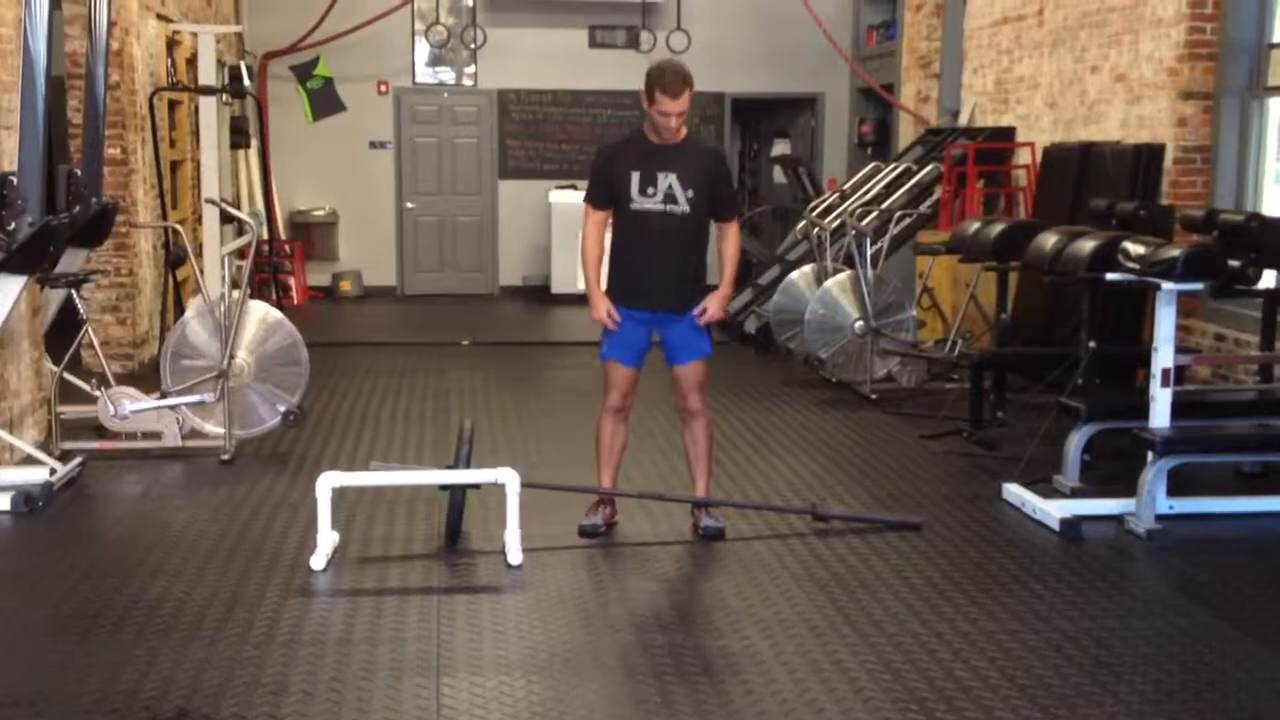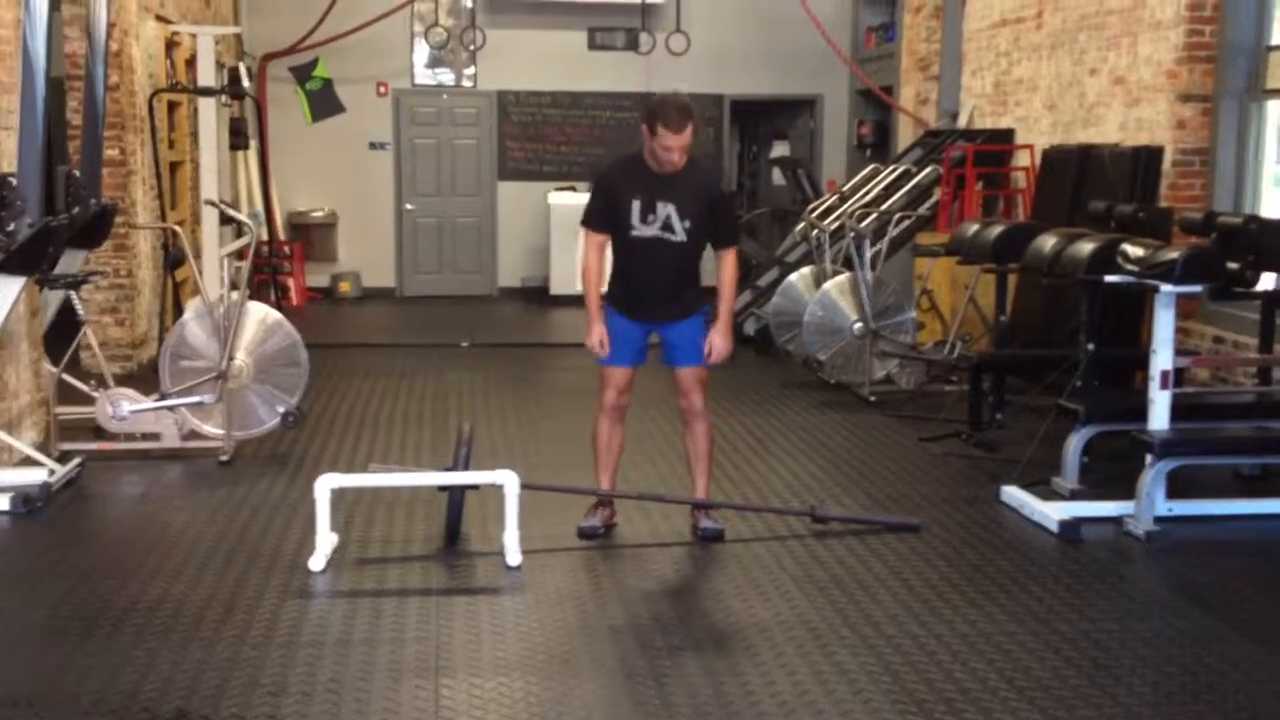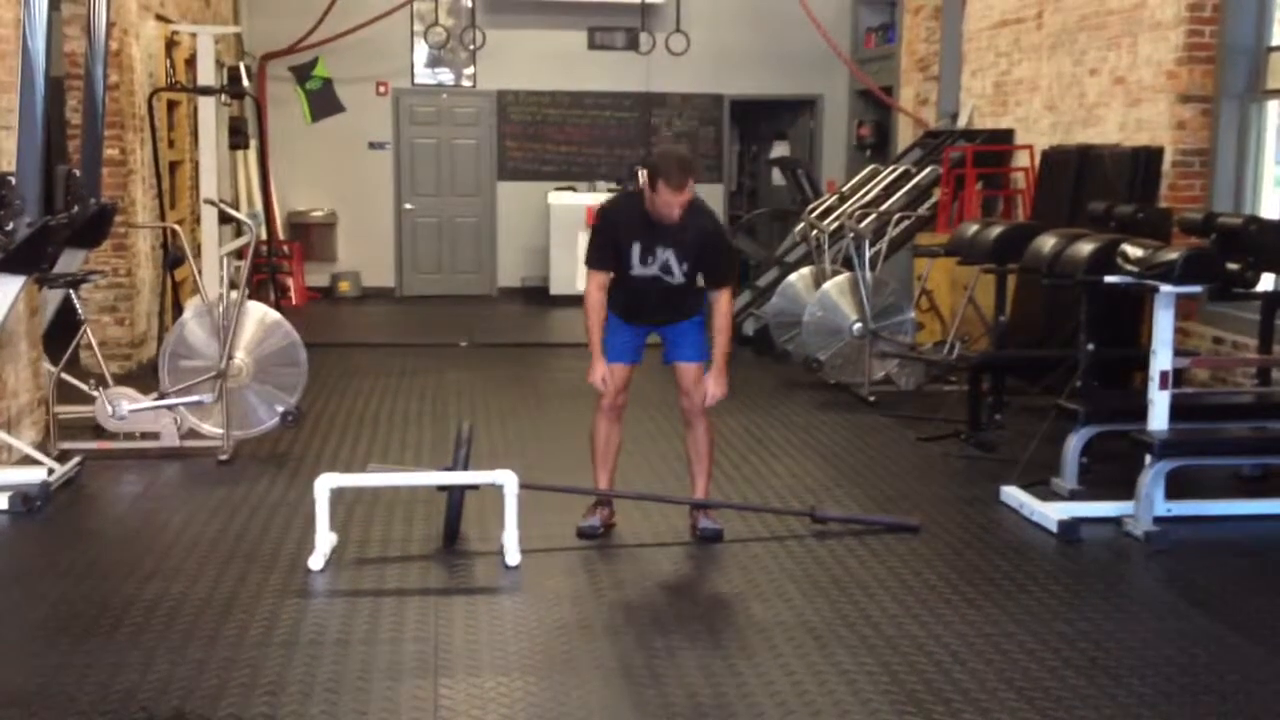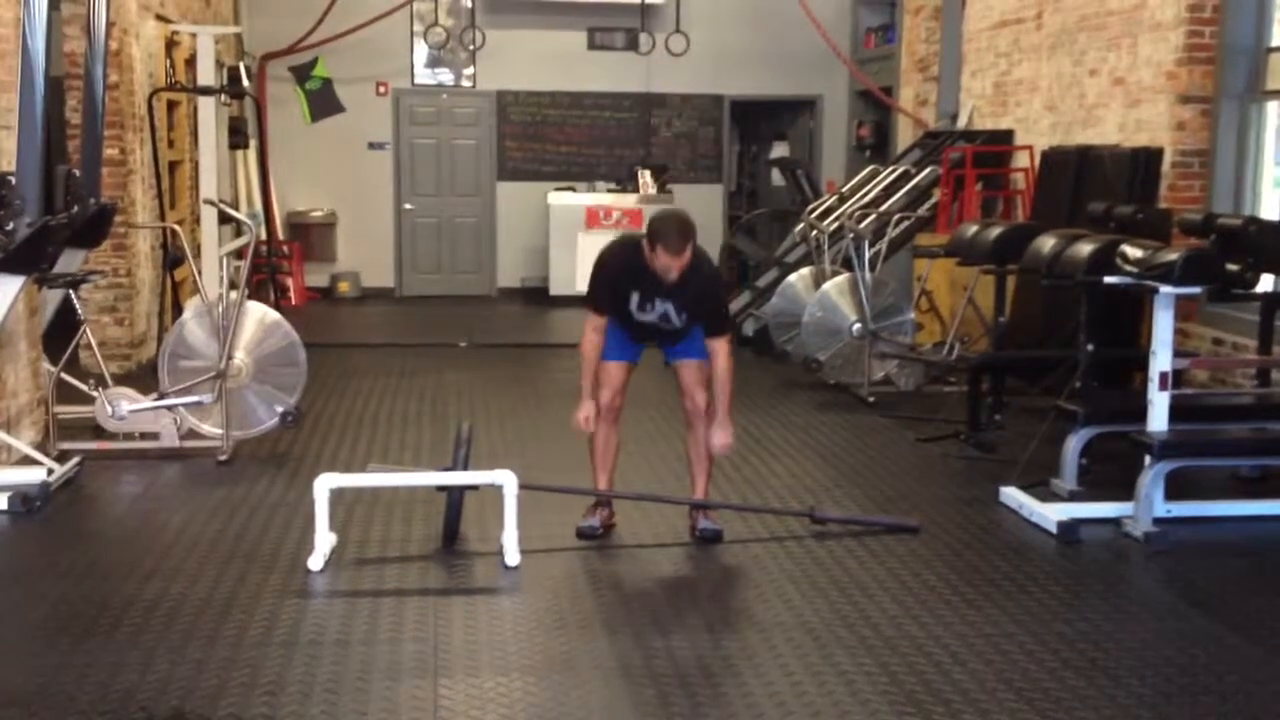
dt=0.2s
person 1, frame 1
left shoulder: (709, 160)
right shoulder: (614, 157)
left elbow: (729, 228)
right elbow: (594, 225)
left wrist: (723, 290)
right wrist: (594, 292)
left hip: (688, 306)
right hip: (626, 305)
left knee: (693, 402)
right knee: (616, 400)
left ankle: (702, 503)
right ankle: (605, 501)
person 1, frame 2
left shoulder: (708, 186)
right shoulder: (614, 178)
left elbow: (727, 255)
right elbow: (594, 248)
left wrist: (723, 323)
right wrist: (594, 317)
left hip: (685, 312)
right hip: (625, 309)
left knee: (694, 403)
right knee: (612, 401)
left ankle: (701, 506)
right ankle: (604, 503)
person 1, frame 3
left shoulder: (706, 226)
right shoulder: (615, 215)
left elbow: (721, 297)
right elbow: (597, 286)
left wrist: (718, 369)
right wrist: (597, 356)
left hip: (683, 316)
right hip: (625, 314)
left knee: (695, 404)
right knee: (609, 400)
left ankle: (700, 507)
right ankle: (603, 504)
person 1, frame 4
left shoulder: (705, 275)
right shoulder: (616, 259)
left elbow: (720, 347)
right elbow: (595, 328)
left wrist: (722, 421)
right wrist: (587, 397)
left hip: (684, 330)
right hip: (624, 324)
left knee: (698, 404)
right knee: (607, 402)
left ankle: (699, 507)
right ankle: (602, 504)
